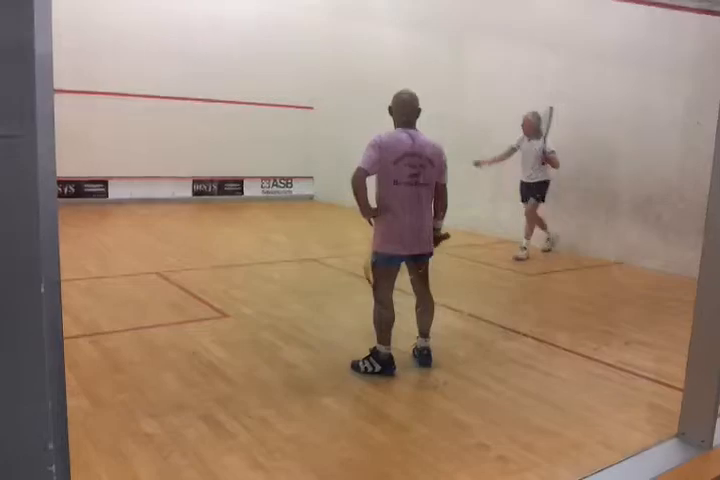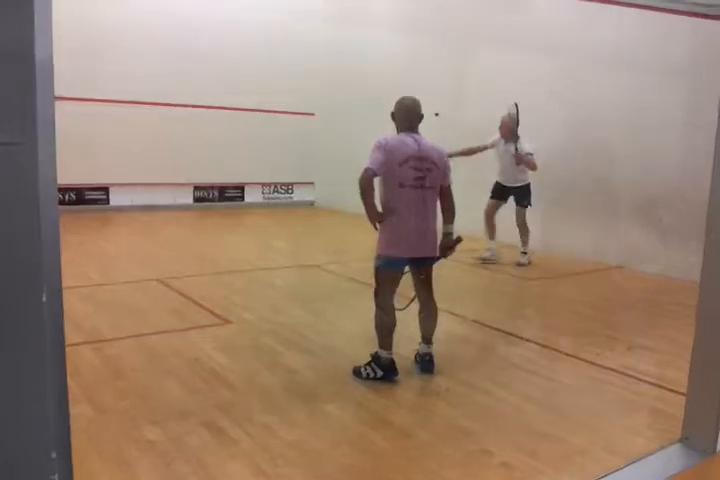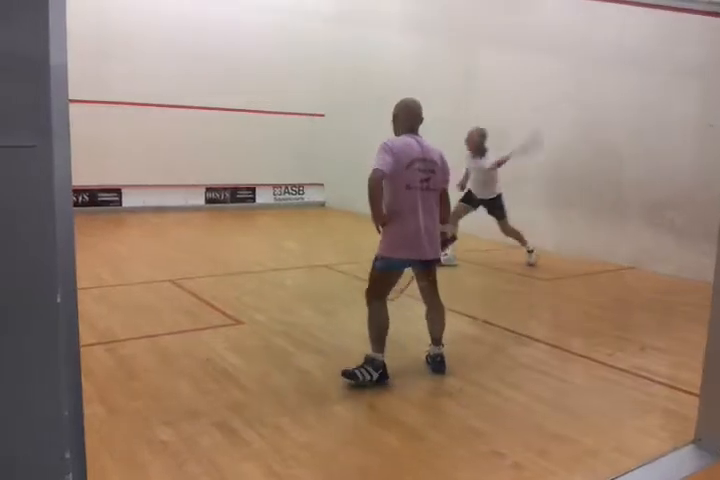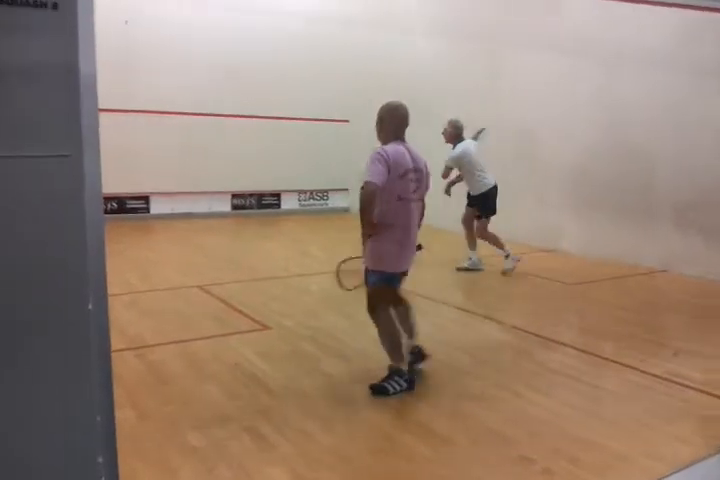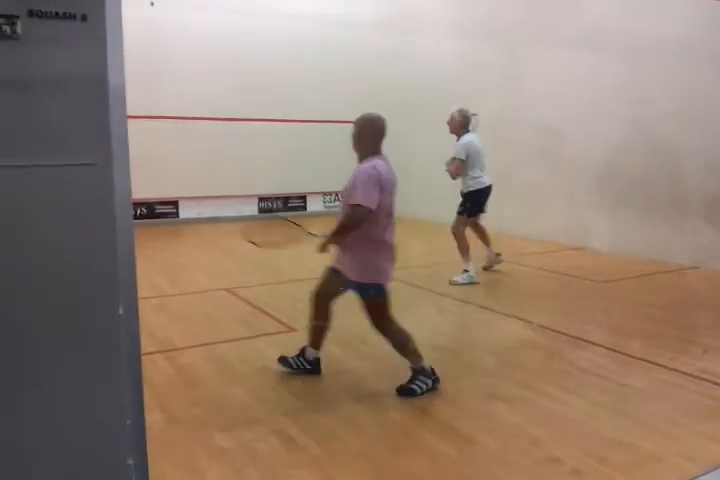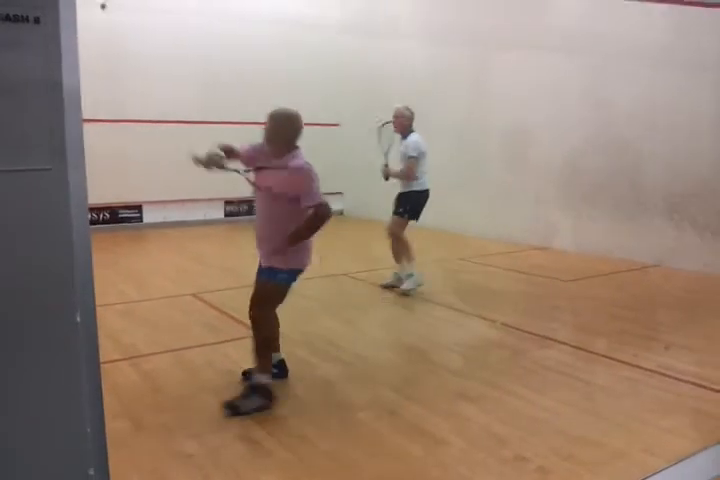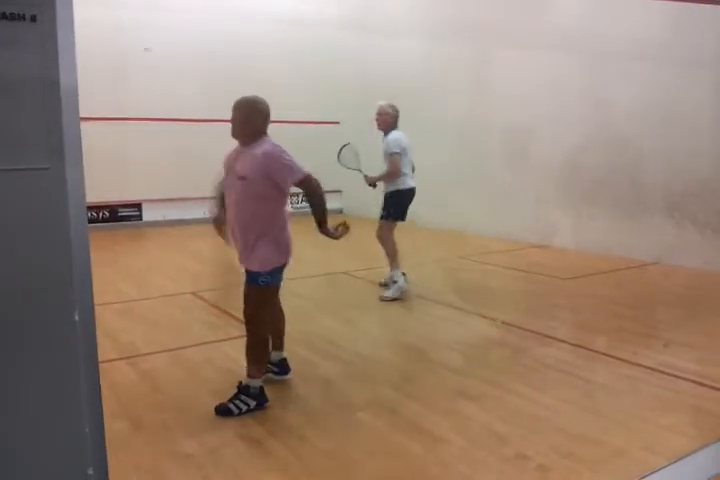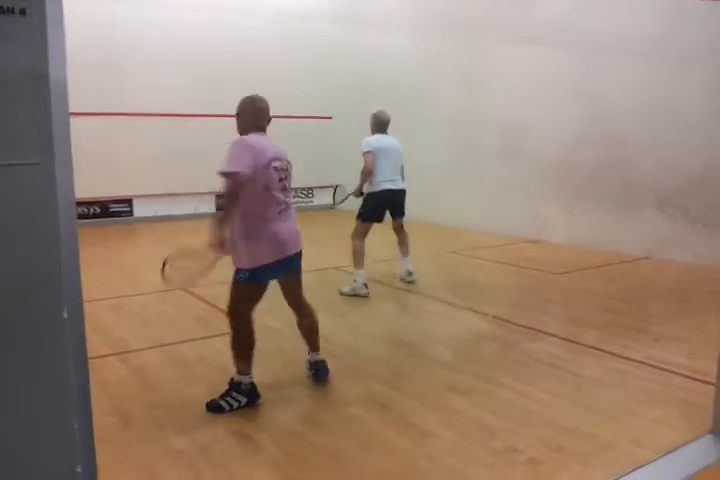
dt=0.3s
person 1, frame 1
left shoulder: (382, 143)
right shoulder: (435, 149)
left elbow: (358, 178)
right elbow: (441, 195)
left wrist: (366, 210)
right wrist: (437, 227)
left hip: (390, 234)
right hip: (422, 235)
left knee: (383, 294)
right knee: (422, 290)
left ankle: (382, 357)
right ankle: (423, 347)
person 1, frame 2
left shoulder: (387, 146)
right shoulder: (438, 153)
left elbow: (365, 179)
right elbow: (446, 197)
left wrist: (372, 212)
right wrist: (448, 234)
left hip: (395, 239)
right hip: (426, 238)
left knee: (383, 298)
right knee: (425, 294)
left ankle: (384, 361)
right ankle: (426, 353)
person 1, frame 3
left shoulder: (392, 147)
right shoulder: (437, 155)
left elbow: (375, 180)
right elbow: (443, 199)
left wrist: (377, 214)
right wrist: (442, 232)
left hip: (398, 240)
right hip: (428, 240)
left knee: (376, 297)
right knee: (431, 296)
left ankle: (376, 364)
right ankle: (437, 354)
person 1, frame 4
left shoulder: (383, 155)
right shoulder: (418, 160)
left elbow: (369, 193)
left wrist: (366, 226)
left hip: (384, 246)
right hip: (403, 243)
left knee: (378, 307)
right knee: (392, 296)
left ankle: (401, 373)
right ankle: (414, 347)
person 1, frame 5
left shoulder: (368, 172)
right shoulder: (382, 168)
left elbow: (359, 214)
left wrist: (333, 237)
right wrist: (339, 238)
left hip: (367, 259)
right hip: (353, 256)
left knee: (382, 321)
right knee: (321, 297)
left ankle: (424, 373)
right ankle: (310, 358)
person 1, frame 6
left shoulder: (301, 168)
right shoulder: (266, 153)
left elbow: (322, 213)
right elbow: (236, 152)
left wrist: (286, 243)
right wrist: (226, 151)
left hip: (286, 256)
right hip: (271, 252)
left knee: (260, 313)
right knee: (263, 309)
left ankle: (260, 386)
right ankle: (274, 363)
person 1, frame 7
left shoulder: (268, 154)
right shoulder: (240, 152)
left elbow: (310, 184)
right elbow: (228, 185)
left wrist: (323, 228)
right wrist: (221, 214)
left hip: (264, 251)
right hip: (255, 248)
left knee: (255, 316)
right knee: (269, 306)
left ankle: (253, 390)
right ankle: (277, 361)
person 1, frame 8
left shoulder: (244, 146)
right shoulder: (272, 150)
left elbow: (235, 185)
left wrist: (220, 225)
left hip: (259, 248)
right hip: (288, 241)
left knee: (239, 314)
right knee: (298, 303)
left ankle: (244, 387)
right ankle: (316, 361)
person 2, frame 1
left shoulder: (543, 143)
right shoulder: (522, 140)
left elbow: (556, 165)
right elbow: (505, 155)
left wrist: (547, 158)
right wrist: (485, 162)
left hip: (540, 182)
right hip: (525, 181)
left knee: (529, 212)
right knee: (532, 214)
left ankle: (524, 248)
right ankle: (550, 237)
person 2, frame 2
left shoulder: (522, 147)
right shoulder: (498, 141)
left elbow: (534, 167)
right elbow: (476, 149)
left wrist: (523, 160)
right wrist: (454, 154)
left hip: (520, 185)
right hip: (502, 183)
left knee: (520, 219)
right knee: (489, 213)
left ankle: (524, 253)
right ankle: (492, 250)
person 2, frame 3
left shoulder: (488, 161)
right shoulder: (471, 154)
right wrist: (464, 180)
left hip: (492, 196)
right hip: (474, 192)
left knee: (506, 229)
right knee: (453, 216)
left ankle: (530, 250)
right ankle: (449, 254)
person 2, frame 4
left shoulder: (457, 154)
right shoulder: (467, 144)
left elbow: (444, 175)
right wrist: (451, 183)
left hip: (485, 191)
right hip: (477, 190)
left knee: (481, 232)
right knee: (466, 221)
left ankle: (508, 256)
right ankle: (473, 260)
person 2, frame 5
left shoulder: (462, 143)
right shoulder: (471, 138)
left elbow: (455, 174)
left wrist: (448, 166)
left hip: (475, 190)
right hip: (481, 187)
left knee: (457, 229)
right knee: (473, 224)
left ankle: (469, 272)
right ankle: (492, 255)
person 2, frame 6
left shoulder: (412, 142)
right shoulder: (407, 140)
left elbow: (410, 174)
left wrist: (390, 173)
left hip: (416, 192)
right hip: (408, 191)
left knee: (396, 231)
right knee: (393, 232)
left ankle: (413, 274)
right ankle: (400, 274)
person 2, frame 7
left shoulder: (393, 139)
right shoulder: (392, 138)
left elbow: (395, 171)
right elbow: (411, 168)
left wrist: (374, 179)
left hip: (400, 191)
right hip: (397, 191)
left knee: (384, 233)
right knee: (383, 234)
left ankle: (398, 282)
right ankle: (396, 273)
person 2, frame 8
left shoulder: (369, 142)
right shoulder: (396, 144)
left elbow: (368, 168)
left wrist: (360, 188)
left hip: (376, 193)
right hip: (398, 192)
left knee: (357, 236)
right knee: (399, 228)
left ankle: (359, 283)
right ankle: (408, 270)
